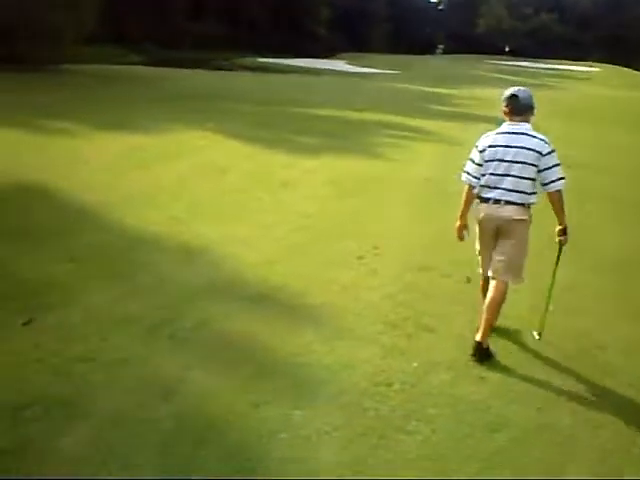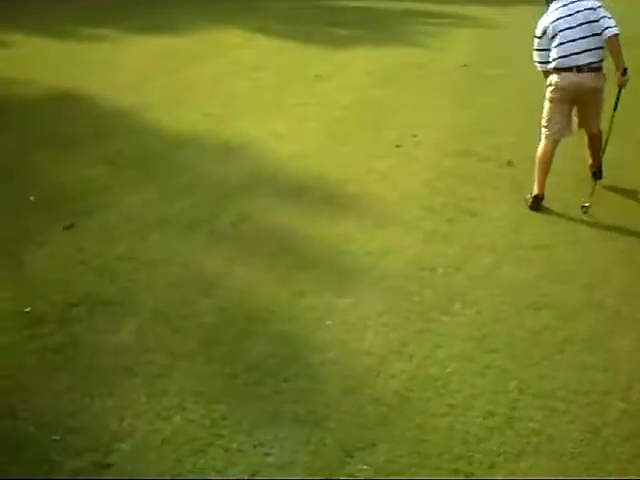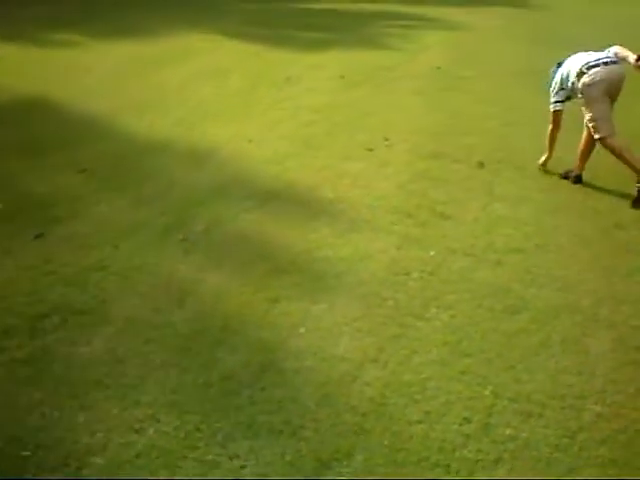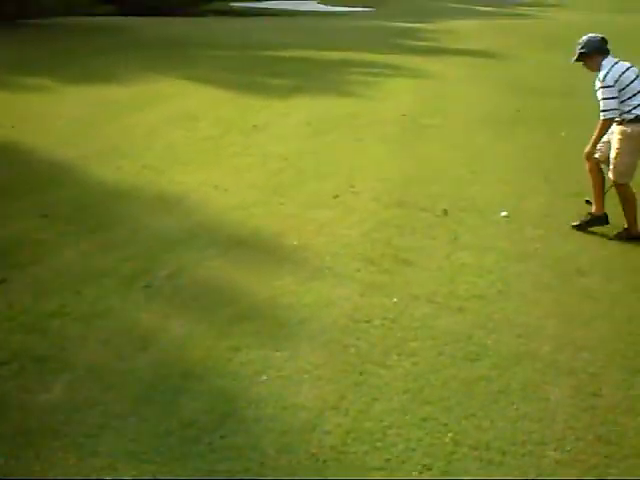
dt=0.7s
person 1, frame 1
left shoulder: (487, 140)
right shoulder: (541, 144)
left elbow: (470, 184)
right elbow: (554, 188)
left wrist: (462, 217)
right wrist: (562, 224)
left hip: (486, 211)
right hip: (516, 215)
left knee: (489, 271)
right knee: (502, 279)
left ankle: (487, 323)
right ankle: (481, 341)
person 1, frame 2
left shoulder: (546, 20)
left elbow: (543, 65)
right elbow: (611, 37)
left wrist: (552, 84)
right wrist: (621, 69)
left hip: (561, 79)
right hip: (592, 77)
left knee: (549, 137)
right knee: (593, 127)
left ankle: (537, 193)
right ankle: (596, 168)
person 1, frame 3
left shoulder: (557, 82)
right shoulder: (588, 57)
left elbow: (555, 124)
right elbow: (616, 51)
left wrist: (548, 155)
left hip: (591, 81)
right hip: (614, 74)
left knee: (605, 136)
right knee: (592, 126)
right ankle: (577, 171)
person 1, frame 4
left shoulder: (606, 77)
left elbow: (607, 118)
left wrist: (591, 145)
left knee: (619, 180)
right knee: (592, 161)
right ankle: (598, 213)
